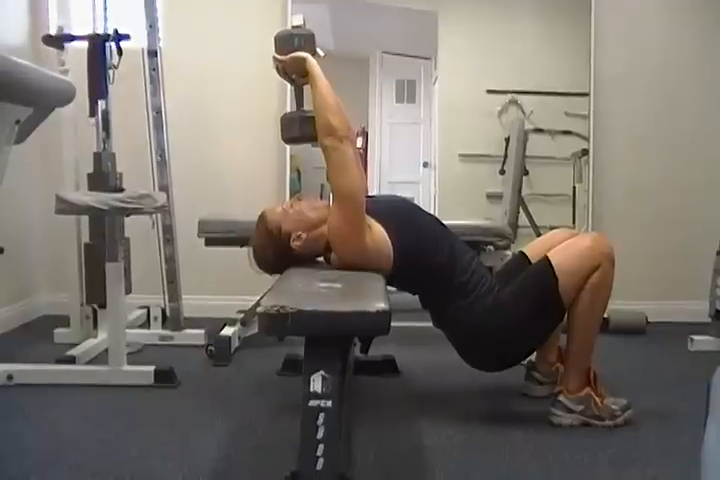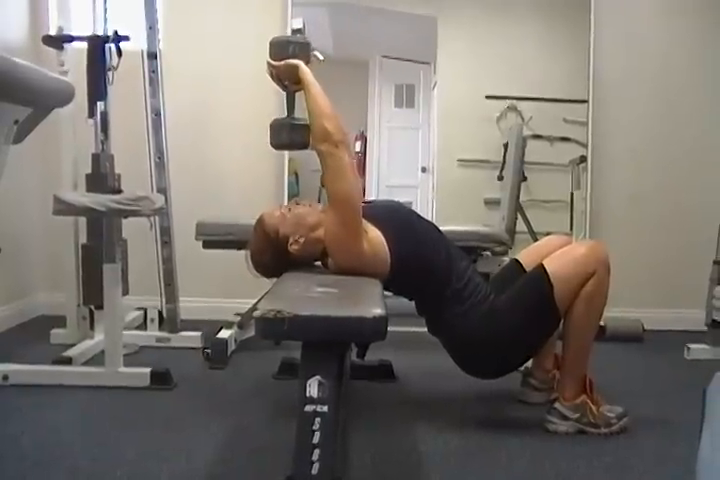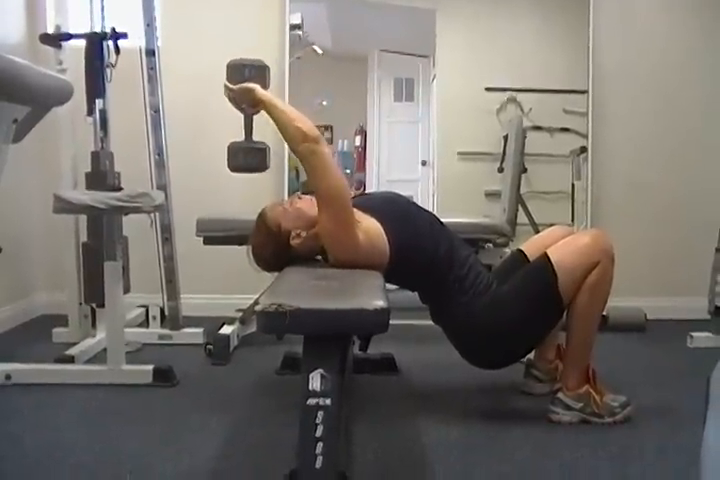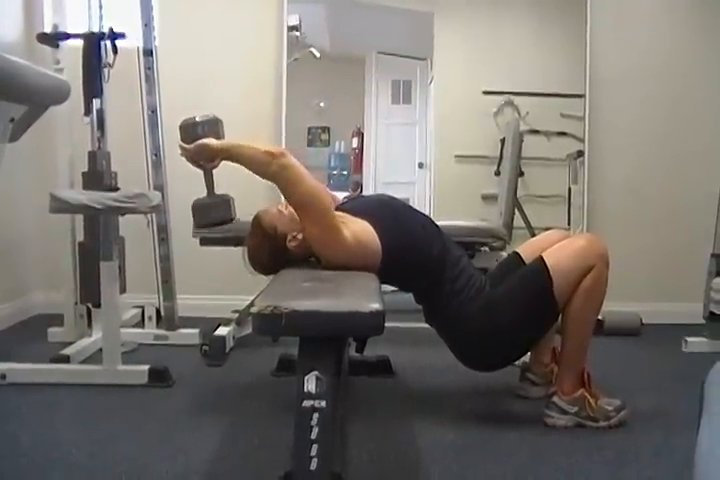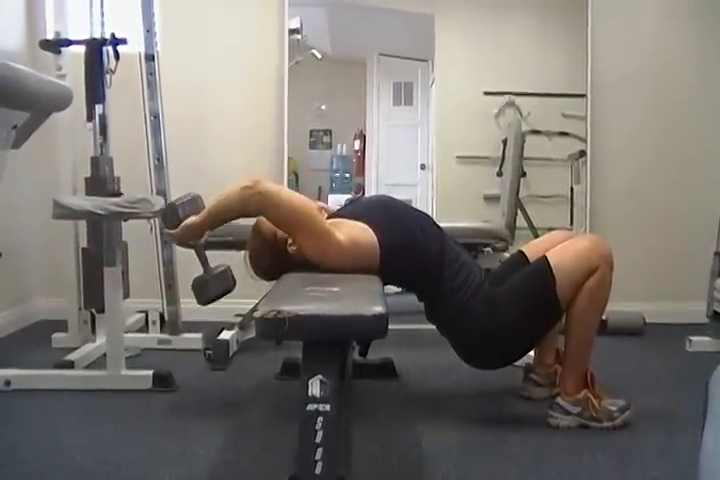
dt=1s
person 1, frame 1
left shoulder: (345, 235)
right shoulder: (347, 238)
left elbow: (339, 140)
right elbow: (337, 137)
left wrist: (310, 75)
right wrist: (311, 66)
left hip: (484, 300)
right hip: (491, 325)
left knee: (565, 239)
right knee: (597, 250)
left ankle: (546, 369)
right ankle: (575, 395)
person 1, frame 2
left shoulder: (342, 239)
right shoulder: (344, 241)
left elbow: (333, 147)
right elbow: (332, 142)
left wrist: (301, 82)
right wrist: (304, 74)
left hip: (479, 307)
right hip: (486, 332)
left knee: (559, 245)
right knee: (591, 257)
left ankle: (542, 375)
right ankle: (570, 402)
person 1, frame 3
left shoulder: (342, 230)
right shoulder: (342, 238)
left elbow: (310, 145)
right elbow: (310, 142)
left wrist: (263, 100)
right wrist: (263, 98)
left hip: (482, 299)
right hip: (488, 322)
left knee: (560, 236)
right knee: (596, 247)
left ankle: (544, 367)
right ankle: (575, 391)
person 1, frame 4
left shoulder: (332, 225)
right shoulder: (332, 240)
left elbow: (285, 168)
right elbow: (279, 162)
right wrist: (219, 150)
left hip: (476, 299)
right hip: (483, 323)
left knee: (557, 239)
right knee: (591, 252)
left ankle: (540, 370)
right ankle: (568, 395)
person 1, frame 5
left shoulder: (331, 229)
right shoulder: (328, 244)
right elbow: (258, 191)
right wrist: (201, 223)
left hip: (480, 297)
right hip: (485, 322)
left knee: (561, 240)
right knee: (595, 253)
left ankle: (544, 371)
right ankle: (572, 396)
